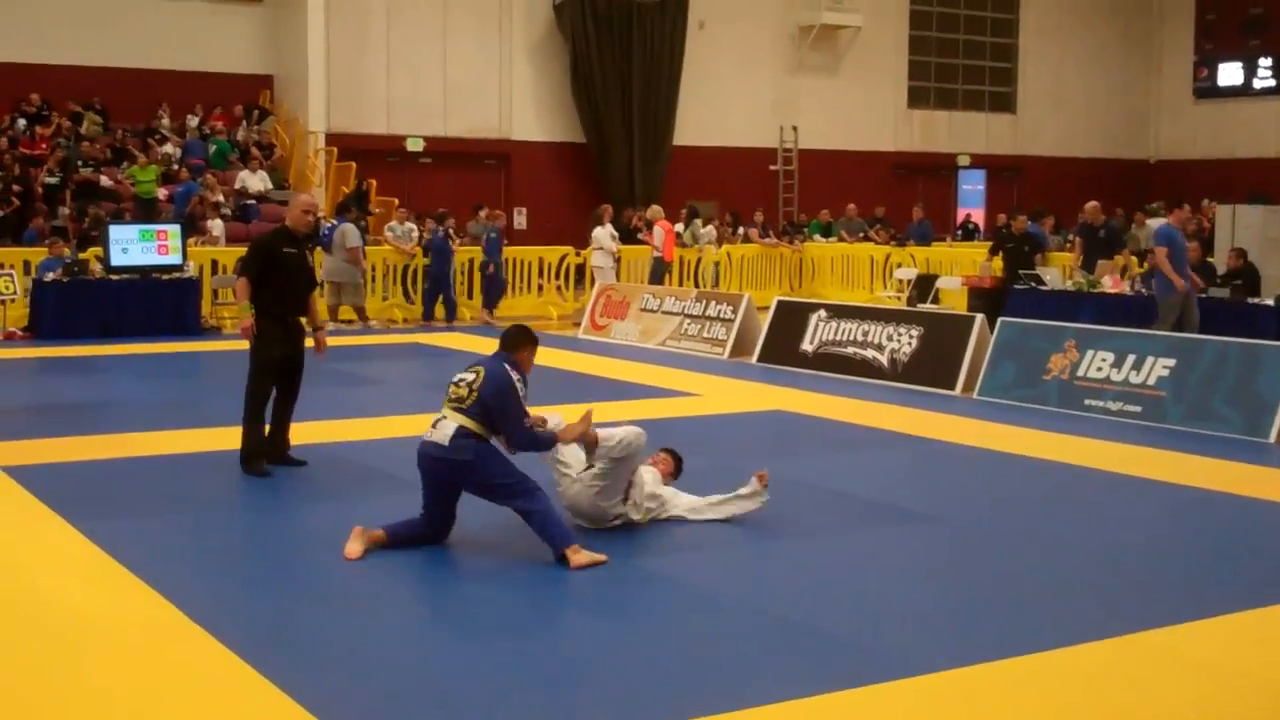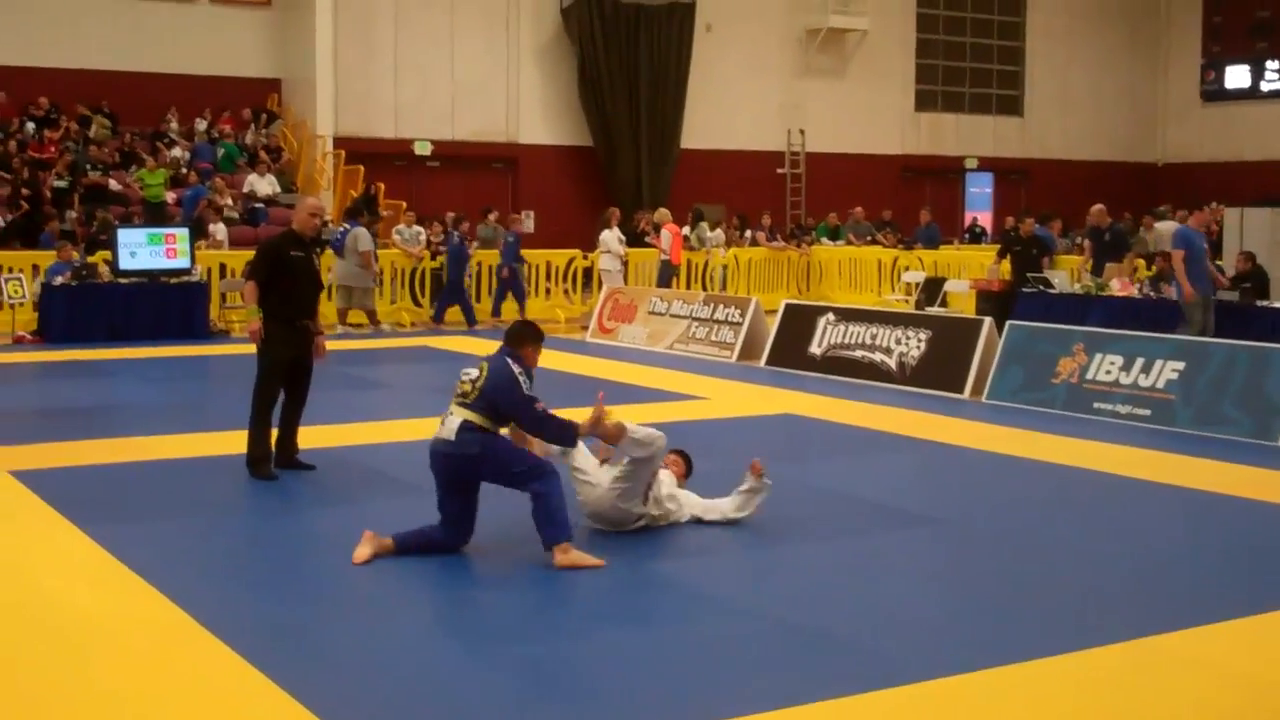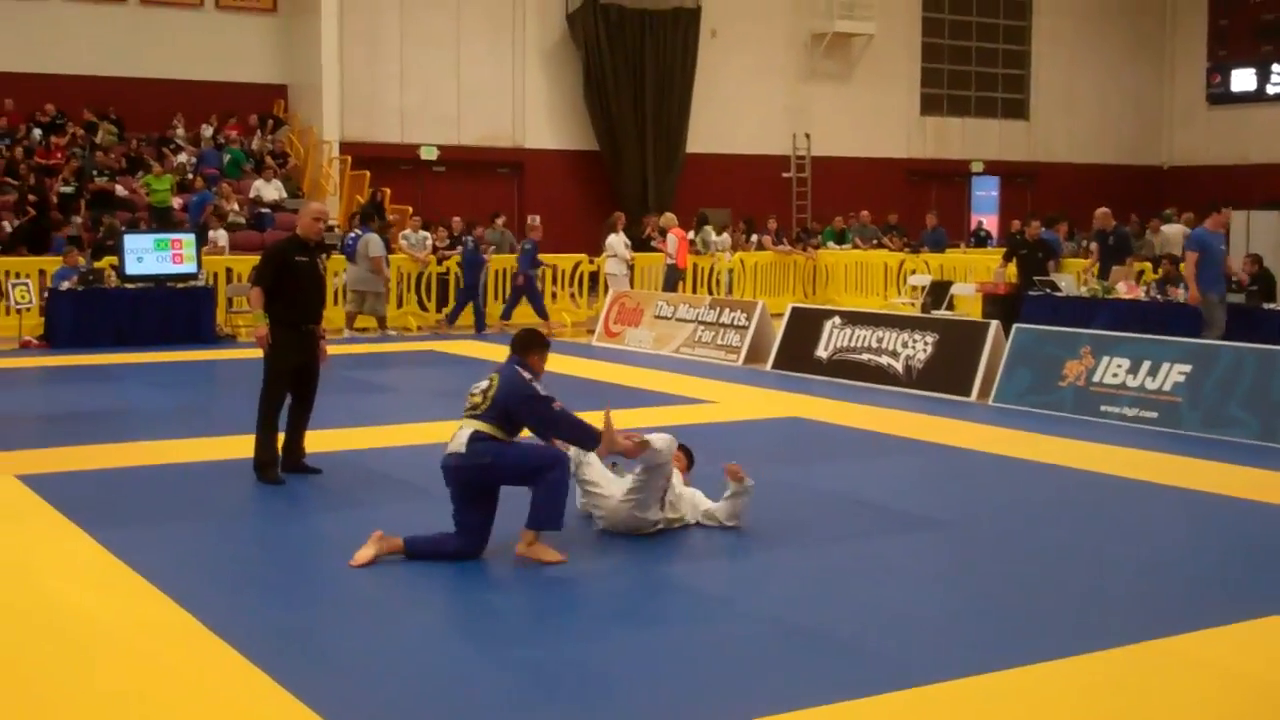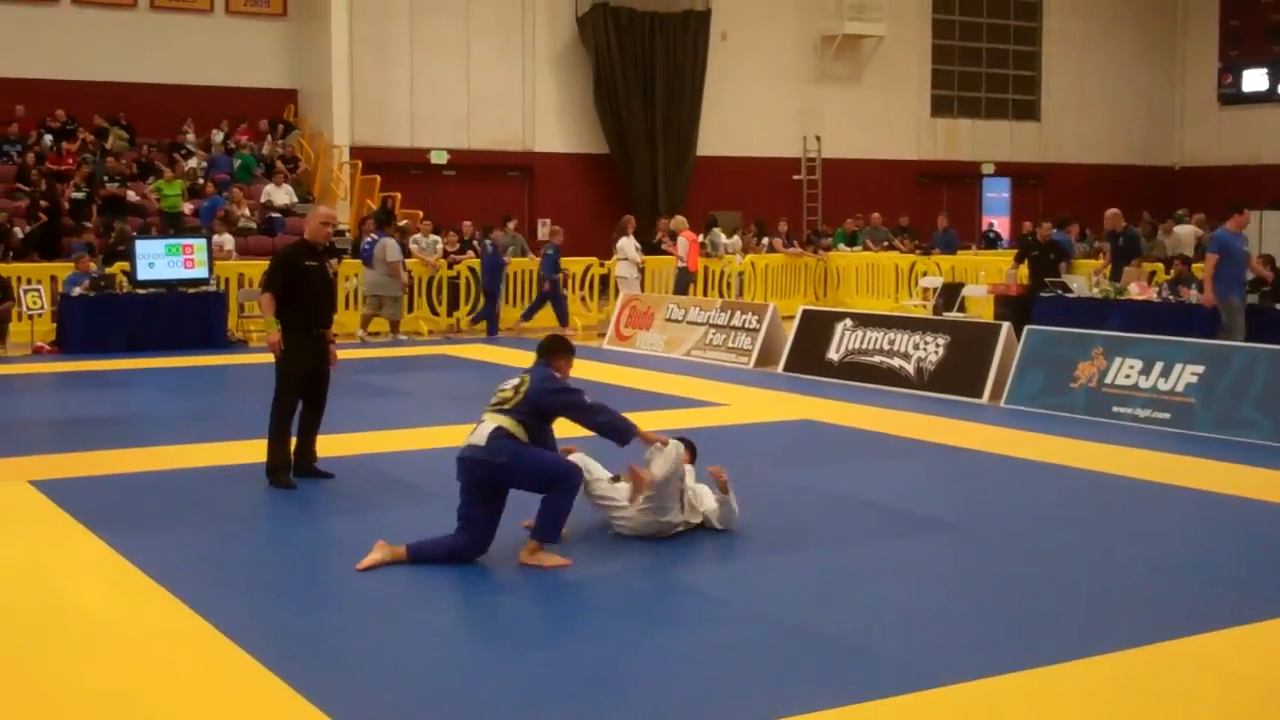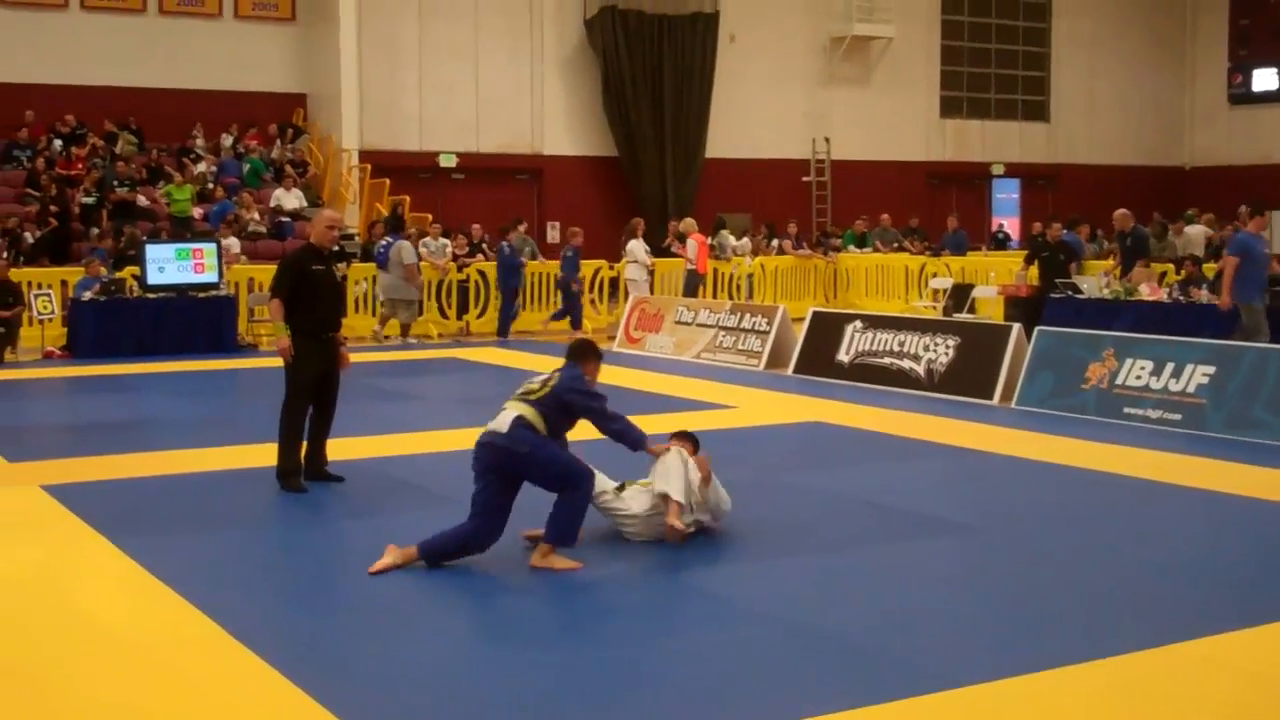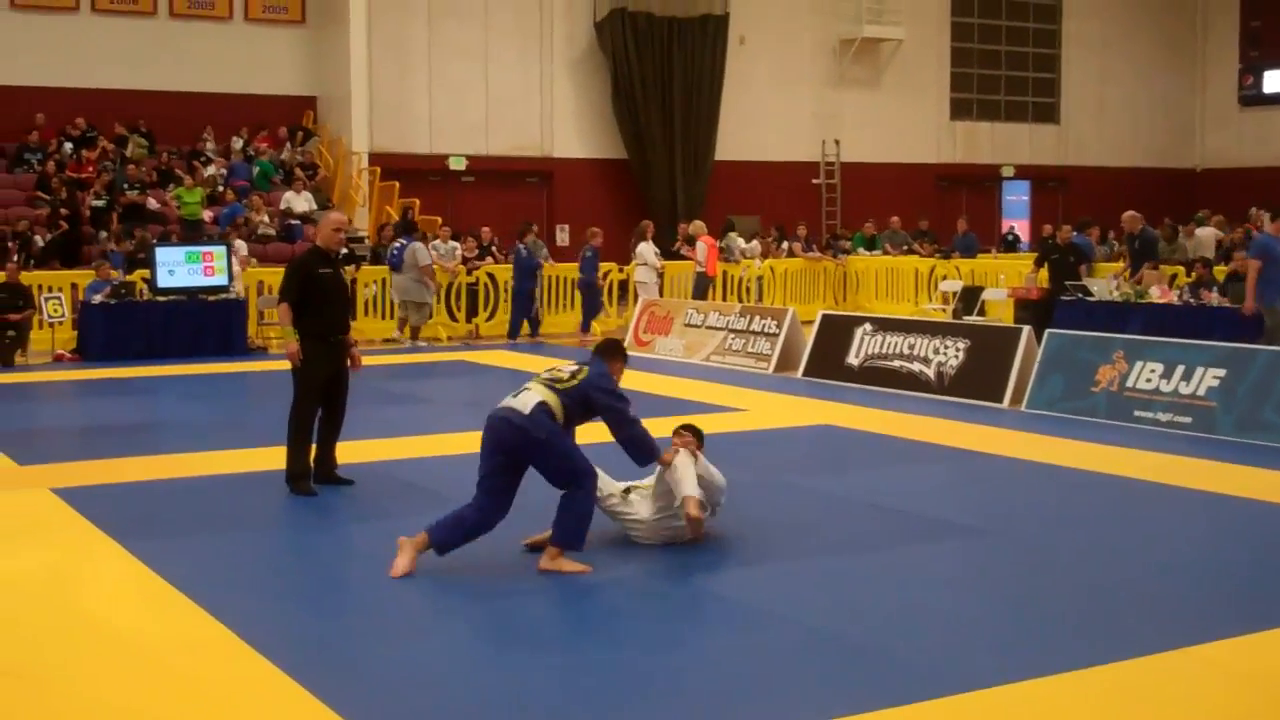
dt=0.1s
person 1, frame 1
left shoulder: (479, 369)
right shoulder: (508, 378)
right elbow: (520, 435)
left wrist: (527, 422)
right wrist: (557, 438)
left hip: (432, 452)
right hip: (461, 452)
left knee: (435, 524)
right knee: (530, 495)
left ankle: (373, 537)
right ankle: (571, 550)
person 1, frame 2
left shoulder: (485, 367)
right shoulder: (512, 372)
right elbow: (535, 421)
right wrist: (581, 429)
left hip: (443, 450)
right hip: (469, 447)
left knee: (453, 535)
right knee: (544, 476)
left ankle: (381, 543)
right ankle: (563, 549)
person 1, frame 3
left shoulder: (495, 381)
right shoulder: (519, 381)
right elbow: (555, 419)
right wrist: (601, 438)
left hip: (458, 462)
right hip: (481, 455)
left knee: (467, 546)
right knee: (556, 463)
left ankle: (386, 544)
right ankle: (530, 543)
person 1, frame 4
left shoulder: (522, 382)
right shoulder: (550, 382)
left elbow: (538, 432)
right elbow: (590, 413)
right wrist: (638, 433)
left hip: (472, 458)
right hip: (498, 455)
left knee: (471, 542)
right knee: (569, 477)
left ankle: (395, 551)
right ankle: (534, 550)
person 1, frame 5
left shoulder: (549, 380)
right shoulder: (575, 382)
left elbow: (550, 430)
right elbow: (608, 420)
right wrist: (647, 445)
left hip: (491, 444)
right hip: (518, 442)
left knee: (479, 534)
right knee: (579, 480)
left ankle: (405, 553)
right ankle: (545, 553)
person 1, frame 6
left shoulder: (566, 372)
right shoulder: (601, 379)
right elbow: (625, 425)
right wrist: (658, 456)
left hip: (500, 420)
right hip: (532, 427)
left knee: (486, 507)
right knee: (583, 481)
left ankle: (416, 544)
right ankle: (554, 555)
person 2, frame 1
left shoulder: (305, 249)
right shoulder: (267, 242)
right elbow: (244, 278)
left wrist: (317, 327)
right wrist: (245, 312)
left hip: (292, 327)
right hip: (267, 326)
left knee: (288, 392)
right knee: (259, 391)
left ankle: (278, 450)
right ankle: (252, 455)
person 2, frame 2
left shoulder: (311, 253)
right shoulder: (275, 246)
right elbow: (252, 282)
left wrist: (318, 332)
right wrist: (253, 316)
left hip: (301, 331)
right hip: (275, 330)
left knee: (297, 396)
right knee: (266, 395)
left ankle: (286, 454)
right ankle: (258, 459)
person 2, frame 3
left shoulder: (317, 256)
right shoulder: (280, 251)
right elbow: (257, 288)
left wrist: (320, 337)
right wrist: (260, 321)
left hip: (307, 336)
right hip: (281, 335)
left knee: (304, 400)
right knee: (273, 398)
left ankle: (293, 458)
right ankle: (265, 464)
person 2, frame 4
left shoulder: (324, 261)
right shoulder: (289, 256)
right elbow: (268, 294)
left wrist: (329, 341)
right wrist: (272, 328)
left hip: (317, 341)
right hip: (293, 340)
left knee: (315, 405)
right knee: (285, 403)
left ankle: (305, 462)
right ankle: (278, 468)
person 2, frame 5
left shoulder: (331, 264)
right shoulder: (296, 260)
right elbow: (277, 299)
left wrist: (340, 343)
right wrist: (282, 333)
left hip: (327, 345)
right hip: (302, 345)
left knee: (325, 409)
right knee: (296, 408)
left ankle: (315, 466)
right ankle: (288, 472)
person 2, frame 6
left shoulder: (338, 267)
right shoulder: (303, 264)
right elbow: (285, 303)
left wrist: (351, 345)
right wrist: (290, 338)
left hip: (336, 348)
right hip: (310, 348)
left knee: (335, 412)
right knee: (304, 412)
left ankle: (325, 469)
right ankle: (298, 476)
person 3, frame 1
left shoulder: (665, 495)
right shoulder: (634, 471)
left elbow: (718, 506)
left wrist: (756, 489)
left hip: (599, 502)
right hip: (575, 489)
left knee: (634, 436)
right knee: (557, 422)
left ankle: (588, 435)
person 3, frame 2
left shoulder: (679, 498)
right shoulder: (639, 472)
left elbow: (730, 508)
left wrist: (755, 482)
right wrist: (602, 461)
left hip: (622, 508)
right hip: (597, 495)
left knee: (656, 440)
left ankle: (614, 433)
person 3, frame 3
left shoulder: (686, 495)
left elbow: (727, 516)
left wrist: (738, 484)
left hip: (637, 512)
right hip: (610, 510)
left knee: (665, 443)
person 3, frame 4
left shoulder: (697, 491)
left elbow: (724, 520)
left wrist: (723, 489)
left hip: (659, 517)
right hip: (627, 511)
left knee: (672, 448)
right knee: (578, 461)
left ankle: (646, 479)
person 3, frame 5
left shoulder: (698, 481)
right shoulder: (652, 481)
left elbow: (718, 513)
left wrist: (707, 479)
left hip: (661, 519)
right hip: (637, 521)
left ankle: (672, 513)
person 3, frame 6
left shoulder: (700, 473)
right shoulder: (658, 479)
left elbow: (718, 488)
left wrist: (693, 457)
left hip: (668, 524)
right hip: (642, 523)
left ankle: (692, 509)
